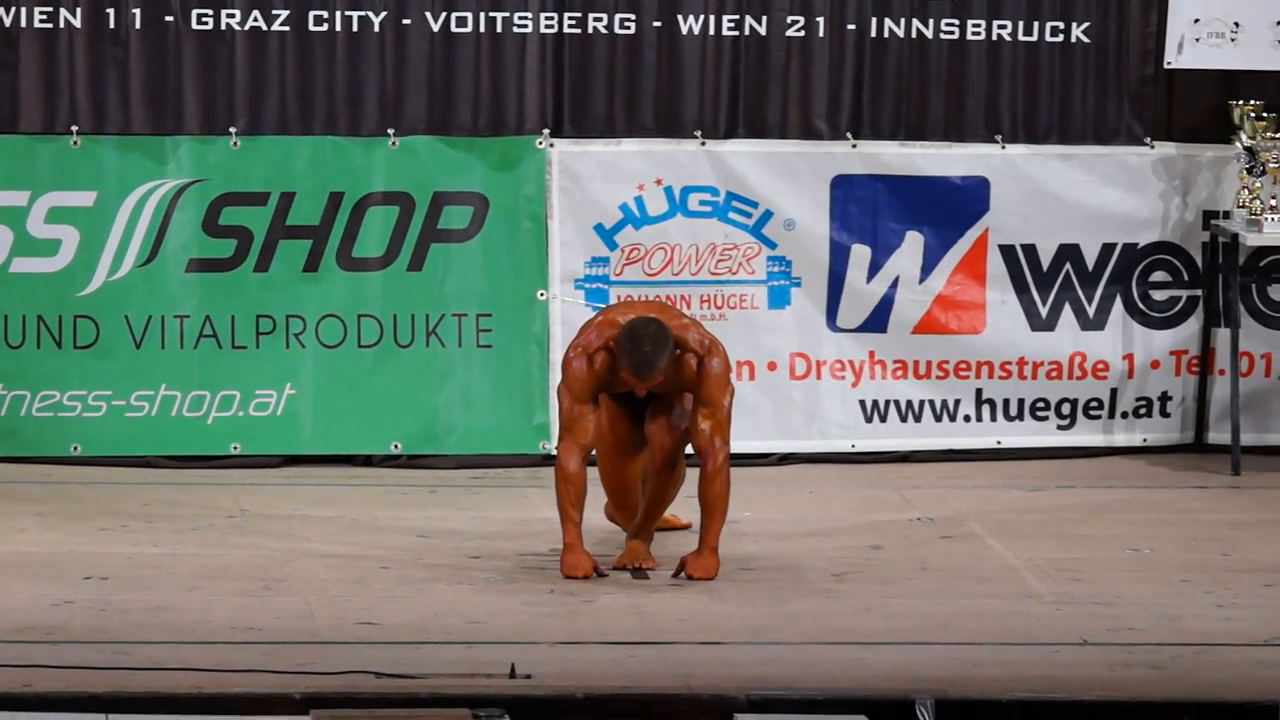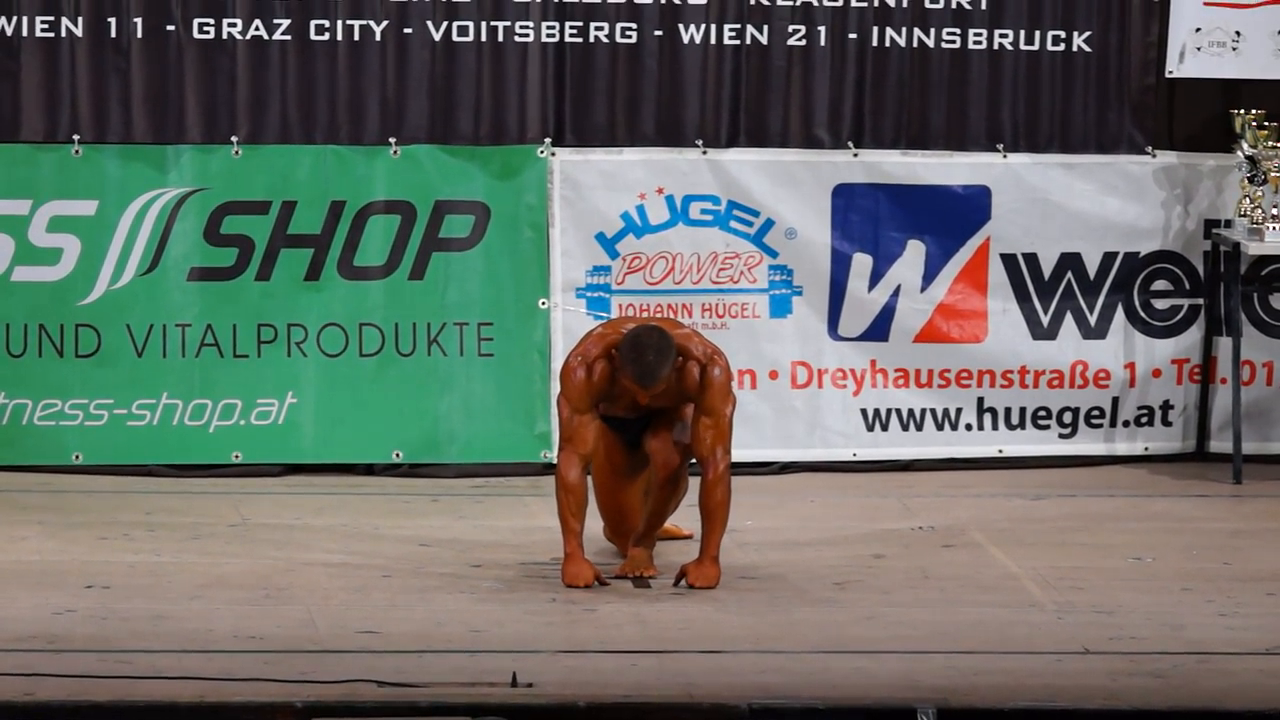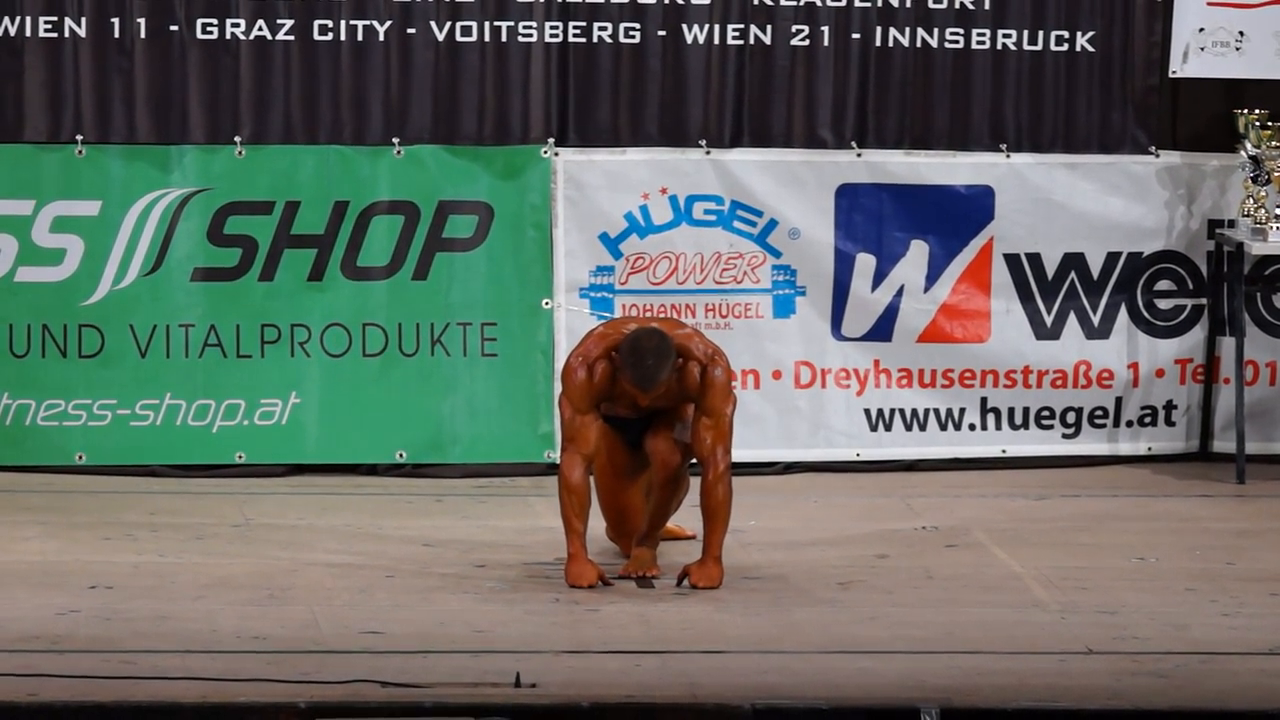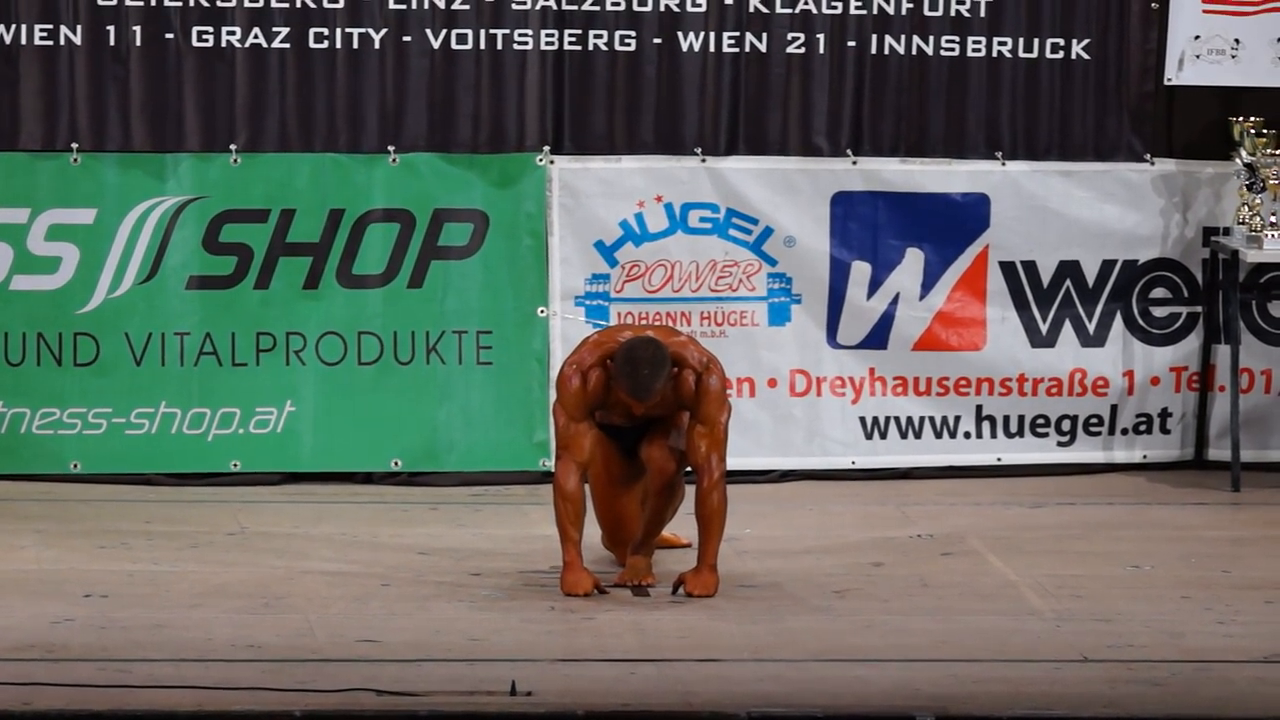
dt=0.5s
person 1, frame 1
left shoulder: (706, 358)
right shoulder: (585, 356)
left elbow: (715, 452)
right elbow: (572, 448)
left wrist: (708, 550)
right wrist: (572, 546)
left hip: (674, 391)
right hip: (613, 395)
left knee: (666, 446)
right knee: (627, 510)
left ankle: (642, 534)
right ankle: (624, 511)
person 1, frame 2
left shoulder: (708, 366)
right shoulder: (585, 365)
left elbow: (716, 462)
right elbow: (572, 458)
left wrist: (708, 559)
right wrist: (573, 556)
left hip: (672, 413)
right hip: (610, 420)
left knee: (668, 459)
right knee: (624, 537)
left ankle: (645, 539)
right ankle: (639, 530)
person 1, frame 3
left shoulder: (708, 366)
right shoulder: (586, 365)
left elbow: (716, 461)
right elbow: (575, 457)
left wrist: (711, 559)
right wrist: (577, 556)
left hip: (673, 414)
right hip: (613, 420)
left knee: (668, 457)
right knee: (626, 539)
left ankle: (648, 539)
right ankle: (645, 529)
person 1, frame 4
left shoulder: (703, 374)
right shoulder: (581, 372)
left elbow: (710, 470)
right elbow: (569, 466)
left wrist: (706, 567)
right wrist: (572, 564)
left hip: (669, 422)
right hip: (608, 428)
left knee: (664, 463)
right knee: (622, 548)
left ankle: (643, 549)
right ankle: (632, 543)
